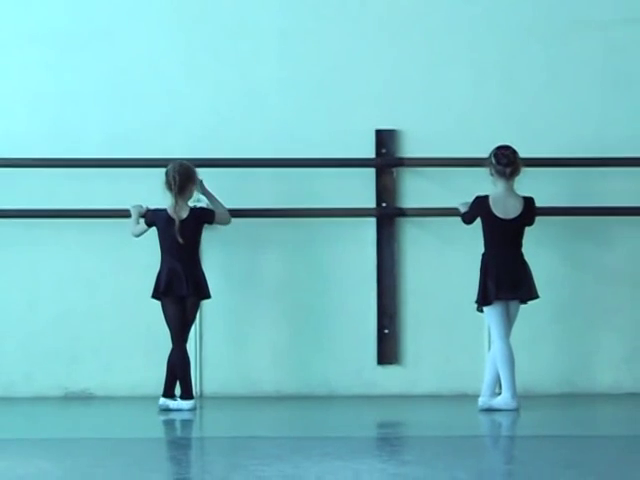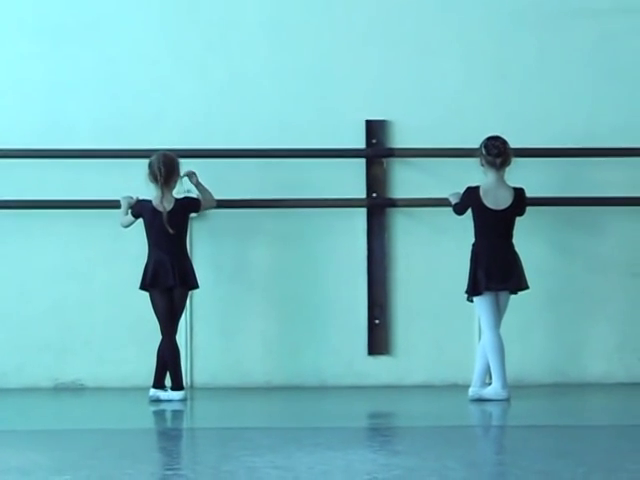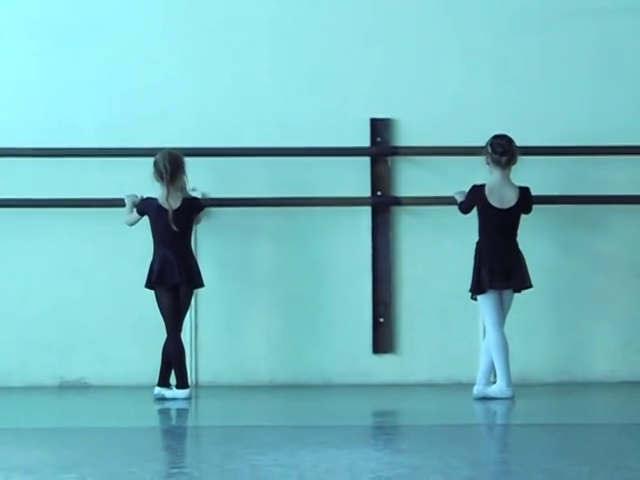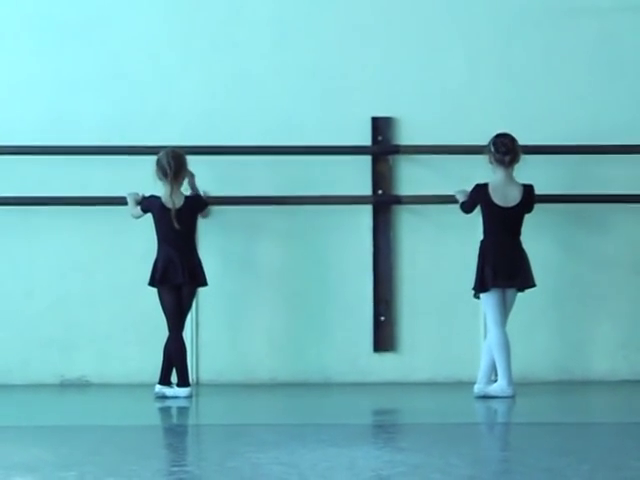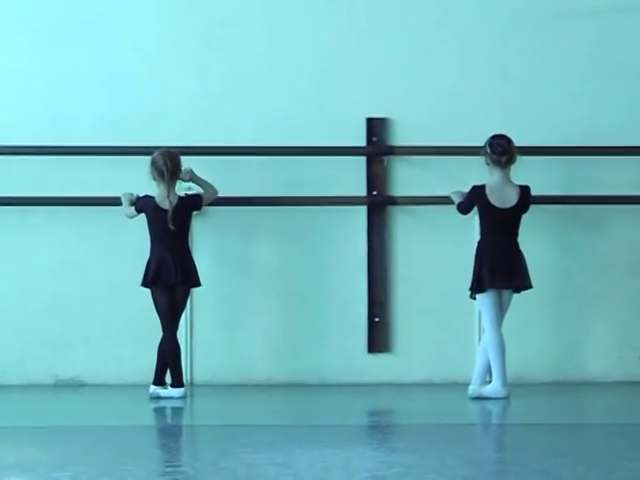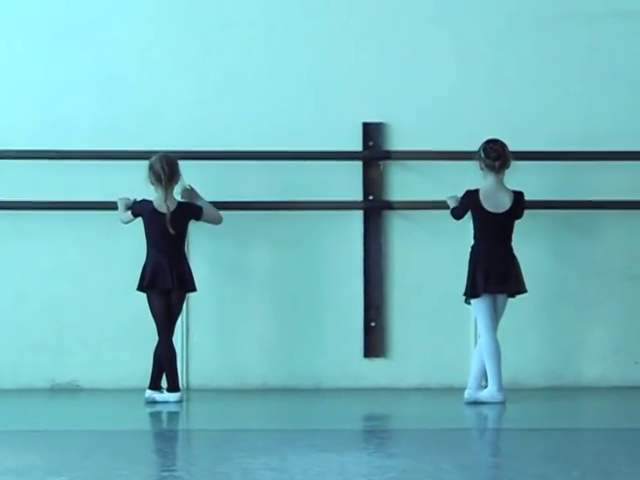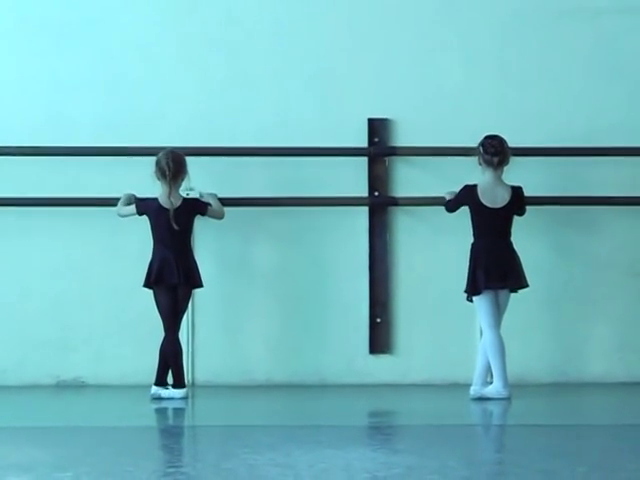
dt=0.5s
person 1, frame 1
left shoulder: (482, 203)
right shoulder: (527, 204)
left elbow: (467, 219)
left wrist: (463, 208)
left hip: (493, 274)
right hip: (516, 274)
left knee: (499, 337)
right knee: (500, 338)
left ankle: (509, 396)
right ankle: (487, 395)
person 1, frame 2
left shoulder: (473, 194)
right shoulder: (517, 195)
left elbow: (459, 210)
left wrist: (454, 199)
left hip: (483, 265)
right hip: (506, 265)
left knee: (489, 328)
right knee: (490, 328)
left ankle: (500, 385)
right ankle: (478, 385)
person 1, frame 3
left shoulder: (478, 192)
right shoulder: (523, 194)
left elbow: (464, 208)
left wrist: (460, 197)
left hip: (486, 263)
right hip: (510, 264)
left knee: (493, 326)
right knee: (494, 327)
left ankle: (504, 384)
right ankle: (482, 383)
person 1, frame 4
left shoulder: (482, 191)
right shoulder: (526, 192)
left elbow: (466, 208)
left wrist: (461, 196)
left hip: (491, 262)
right hip: (514, 262)
left knee: (495, 325)
right knee: (496, 326)
left ankle: (505, 383)
right ankle: (483, 381)
person 1, frame 5
left shoulder: (479, 192)
right shoulder: (523, 193)
left elbow: (464, 208)
left wrist: (457, 197)
left hip: (487, 263)
right hip: (511, 263)
left knee: (491, 326)
right knee: (492, 326)
left ankle: (499, 384)
right ankle: (478, 382)
person 1, frame 6
left shoulder: (472, 197)
right shoulder: (517, 198)
left elbow: (457, 214)
left wrist: (452, 202)
left hip: (481, 267)
right hip: (505, 268)
left knee: (486, 331)
right knee: (487, 331)
left ankle: (495, 389)
right ankle: (474, 388)
person 1, frame 7
left shoulder: (470, 192)
right shoulder: (515, 193)
left elbow: (450, 207)
left wrist: (449, 197)
left hip: (482, 263)
right hip: (505, 263)
left knee: (489, 327)
right knee: (491, 327)
left ankle: (500, 385)
right ankle: (479, 384)
person 2, frame 1
left shoulder: (158, 216)
right shoulder: (199, 214)
left elbow: (135, 232)
right elbow: (226, 218)
left wrist: (136, 214)
right wrist: (206, 192)
left hip: (169, 282)
right hip: (192, 282)
left knee: (178, 341)
right knee: (180, 341)
left ankle: (186, 397)
right ankle: (168, 395)
person 2, frame 2
left shoulder: (143, 207)
right shoulder: (185, 205)
left elbow: (124, 222)
right elbow: (212, 203)
left wrist: (125, 205)
right wrist: (196, 182)
left hip: (157, 273)
right hip: (180, 274)
left knee: (167, 332)
right knee: (169, 332)
left ankle: (177, 388)
right ankle: (158, 387)
person 2, frame 3
left shoulder: (149, 205)
right shoulder: (192, 204)
left elbow: (129, 221)
left wrist: (130, 203)
right wrist: (184, 191)
left hip: (162, 271)
right hip: (186, 271)
left knee: (172, 330)
right knee: (174, 330)
left ankle: (182, 386)
right ankle: (163, 384)
person 2, frame 4
left shoulder: (153, 203)
right shoulder: (193, 202)
left elbow: (135, 213)
right elbow: (205, 212)
left wrist: (132, 200)
right wrist: (193, 186)
left hip: (165, 270)
right hip: (189, 270)
left knee: (174, 329)
right knee: (176, 329)
left ankle: (183, 384)
right ankle: (164, 383)
person 2, frame 5
left shoulder: (147, 203)
right shoulder: (188, 203)
left elbow: (128, 213)
right elbow: (214, 192)
left wrist: (126, 200)
right wrist: (192, 177)
left hip: (158, 270)
right hip: (183, 271)
left knee: (168, 329)
right knee: (171, 329)
left ankle: (177, 385)
right ankle: (158, 383)
person 2, frame 6
left shoulder: (144, 208)
right shoulder: (186, 209)
left elbow: (123, 218)
right elbow: (217, 218)
left wrist: (122, 204)
right wrist: (196, 198)
left hip: (155, 275)
right hip: (179, 276)
left knee: (164, 334)
right knee: (166, 334)
left ankle: (173, 389)
right ankle: (154, 388)
person 2, frame 7
left shoulder: (149, 206)
right shoulder: (192, 205)
left elbow: (120, 211)
right elbow: (220, 214)
left wrist: (126, 197)
right wrist: (211, 198)
left hip: (161, 271)
right hip: (184, 271)
left knee: (170, 329)
right knee: (172, 329)
left ankle: (179, 385)
right ankle: (160, 384)
